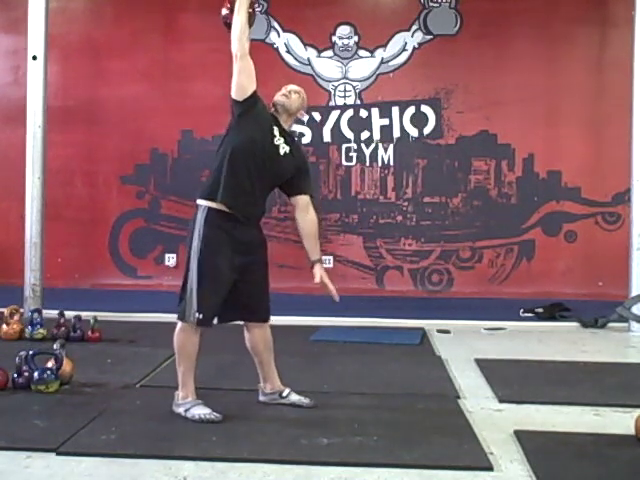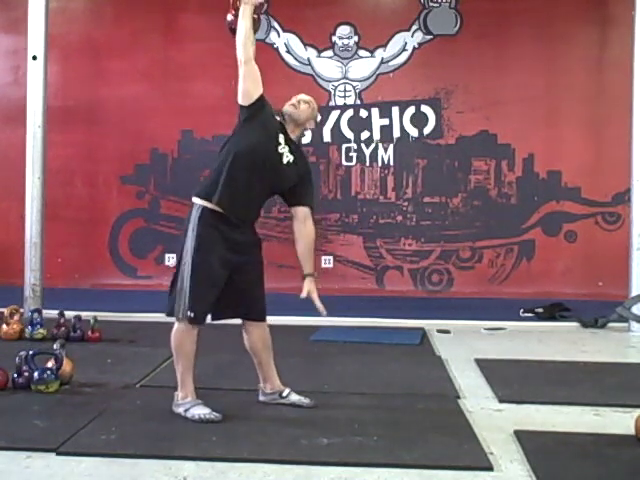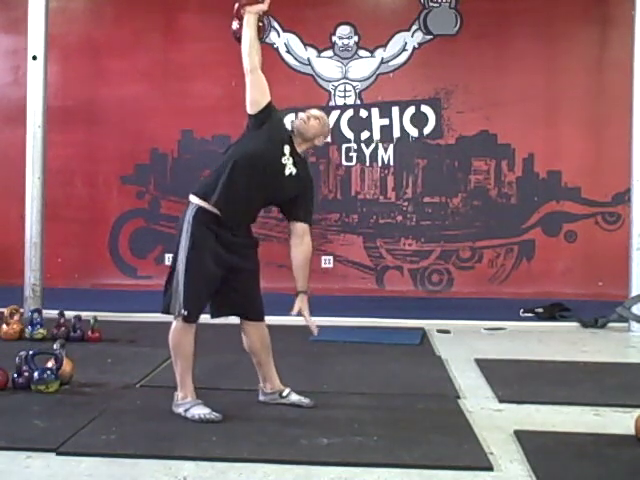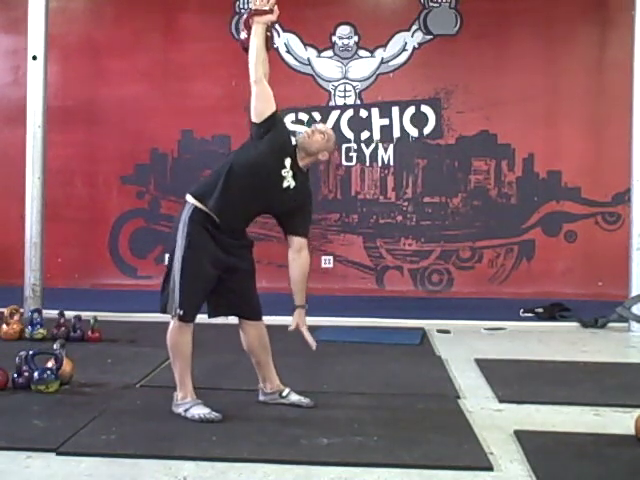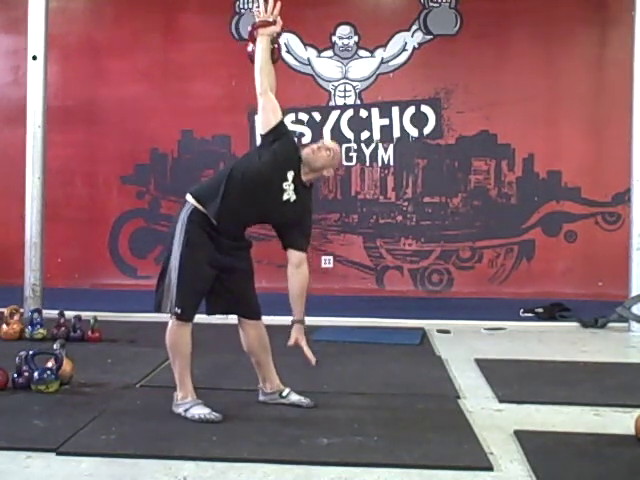
dt=0.2s
person 1, frame 1
left shoulder: (294, 156)
right shoulder: (250, 112)
left elbow: (304, 210)
right elbow: (240, 55)
left wrist: (316, 262)
left hip: (250, 232)
right hip: (215, 223)
left knee: (256, 314)
right knee: (194, 313)
left ankle: (271, 387)
right ankle: (185, 396)
person 1, frame 2
left shoulder: (299, 167)
right shoulder: (259, 116)
left elbow: (303, 222)
right elbow: (246, 61)
left wrist: (309, 276)
left hip: (244, 234)
right hip: (209, 223)
left knee: (254, 313)
right knee: (189, 312)
left ankle: (271, 387)
right ankle: (184, 396)
person 1, frame 3
left shoulder: (301, 179)
right shoulder: (268, 125)
left elbow: (301, 238)
right elbow: (252, 70)
left wrist: (302, 292)
left hip: (238, 237)
right hip: (203, 223)
left knee: (252, 314)
right knee: (185, 312)
left ankle: (271, 387)
right ankle: (184, 396)
person 1, frame 4
left shoulder: (300, 193)
right shoulder: (273, 137)
left elbow: (298, 251)
right elbow: (259, 80)
left wrist: (299, 307)
left hip: (233, 238)
right hip: (199, 224)
left knee: (250, 314)
right knee: (183, 312)
left ankle: (270, 387)
right ankle: (184, 397)
person 1, frame 5
left shoulder: (300, 205)
right shoulder: (281, 148)
left elbow: (297, 265)
right elbow: (265, 92)
left wrist: (298, 322)
right wrist: (264, 39)
left hip: (231, 241)
right hip: (197, 226)
left knee: (249, 313)
right knee: (181, 312)
left ankle: (270, 387)
right ankle: (184, 397)
